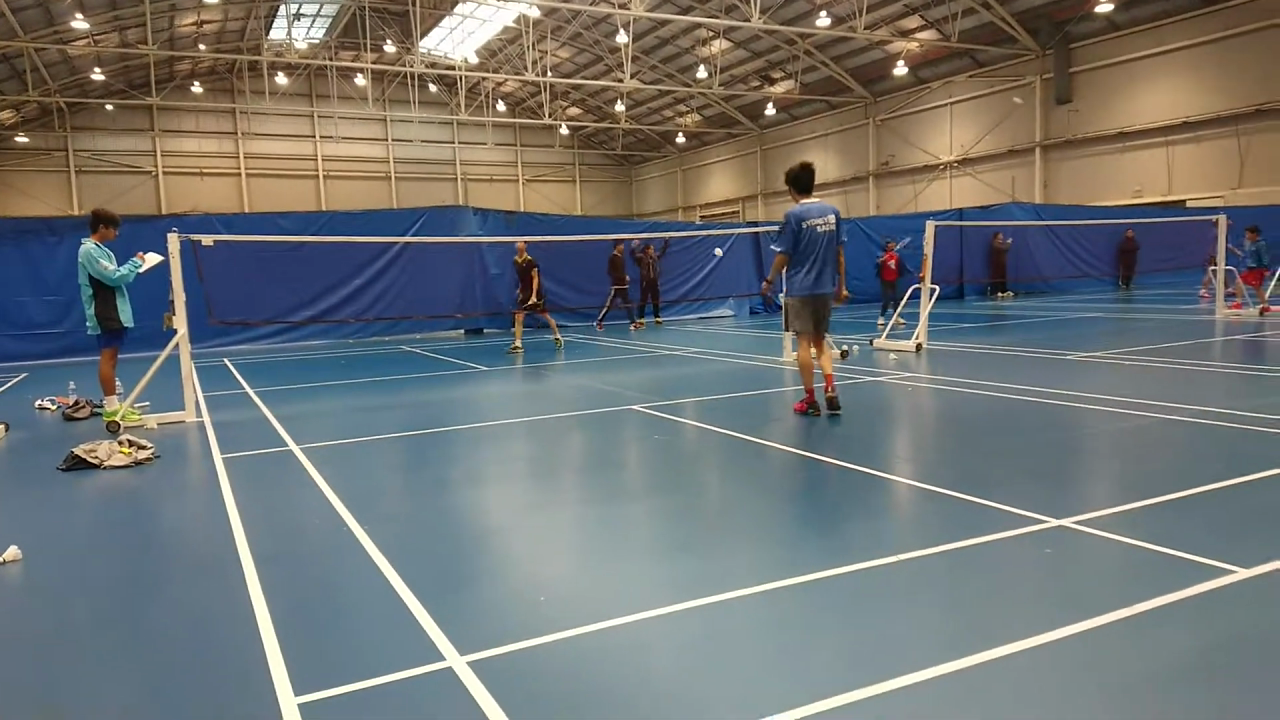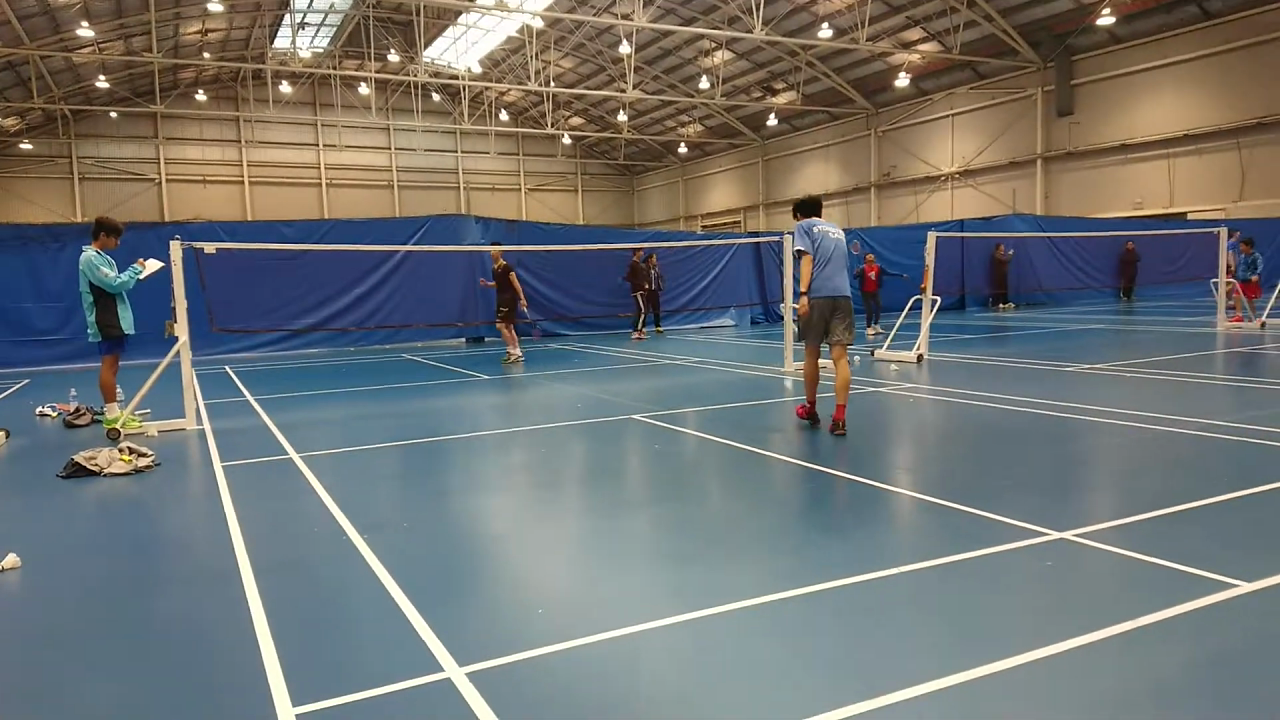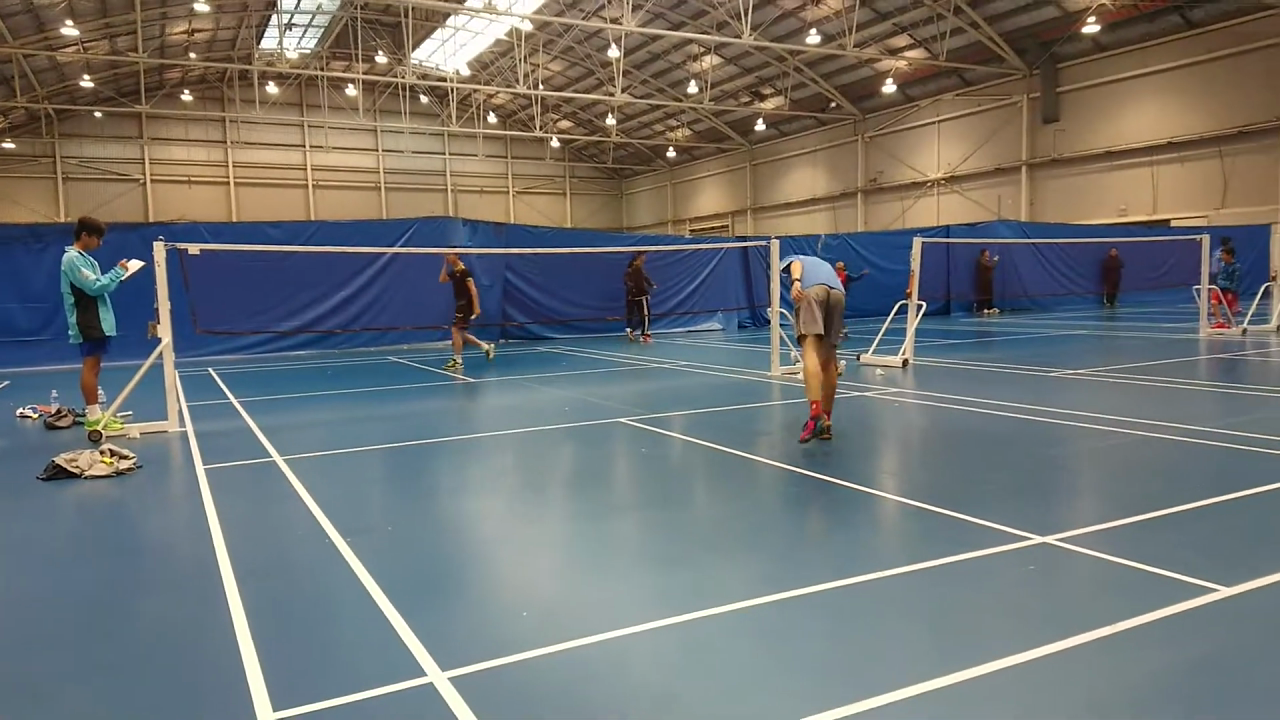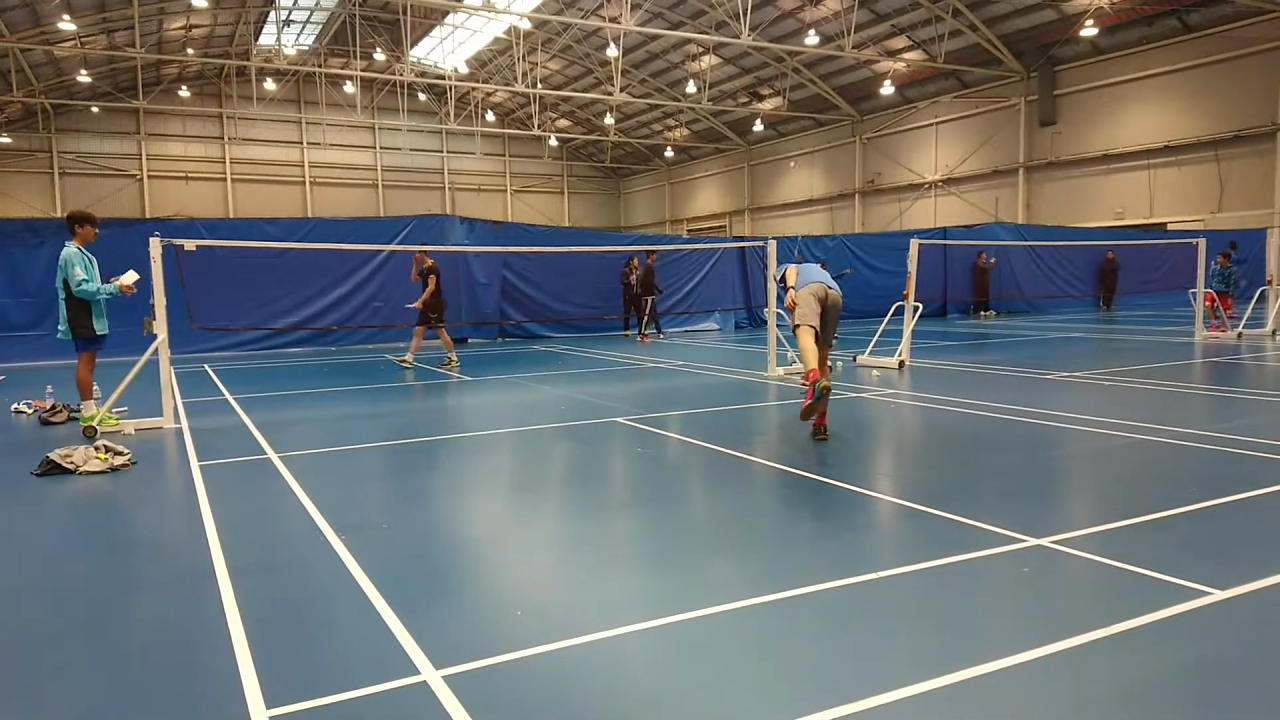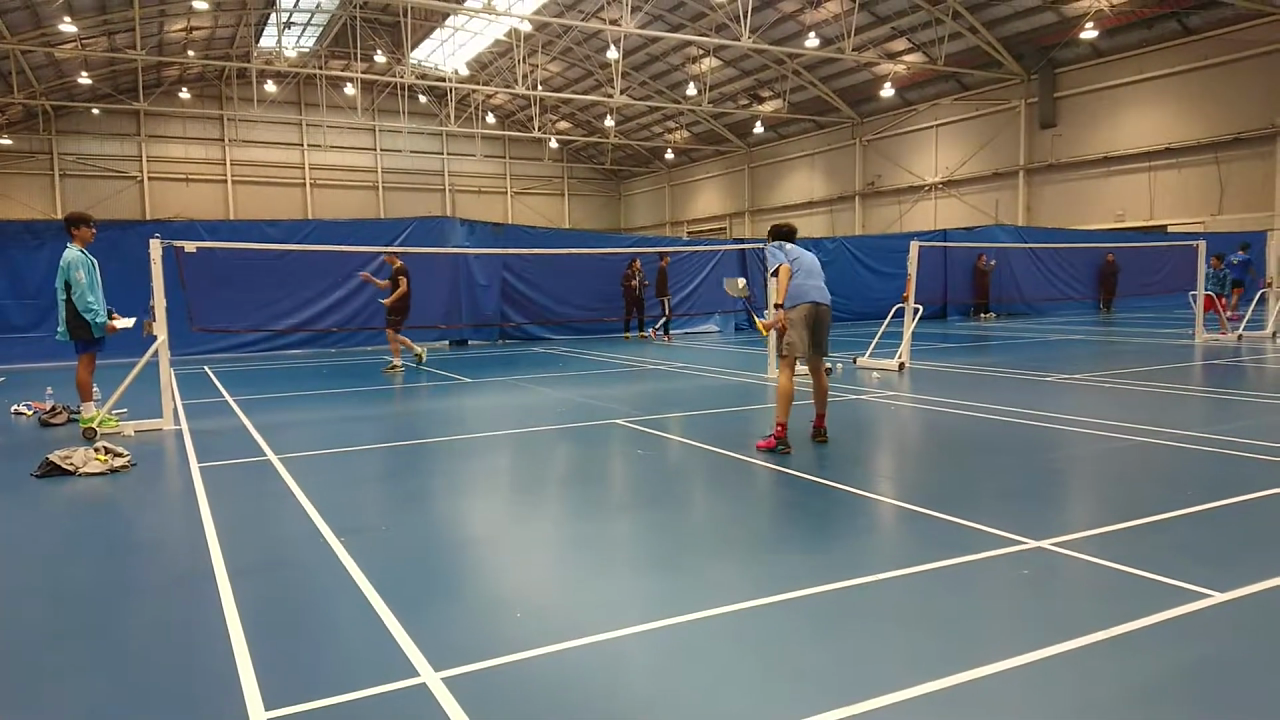
dt=0.3s
person 1, frame 1
left shoulder: (794, 215)
right shoulder: (832, 212)
left elbow: (783, 256)
right elbow: (839, 253)
left wrist: (769, 281)
right wrist: (841, 285)
left hip: (800, 289)
right hip: (825, 288)
left knee: (804, 343)
right knee: (820, 341)
left ankle: (811, 400)
right ankle: (830, 388)
person 1, frame 2
left shoulder: (804, 226)
right shoulder: (838, 231)
left elbow: (807, 259)
left wrist: (802, 294)
left hip: (818, 293)
right hip: (842, 294)
left knee: (811, 353)
right knee: (840, 357)
left ankle: (810, 409)
right ankle: (839, 418)
person 1, frame 3
left shoulder: (793, 260)
left elbow: (796, 264)
left wrist: (796, 281)
left hip: (812, 289)
right hip: (837, 293)
left knee: (811, 349)
right knee: (828, 360)
left ankle: (816, 418)
right ankle: (825, 424)
person 1, frame 4
left shoulder: (785, 269)
left elbow: (792, 270)
left wrist: (790, 289)
right wrist: (812, 367)
left hip: (809, 290)
right hip: (835, 294)
left knee: (805, 336)
right knee: (822, 362)
left ankle: (814, 383)
right ankle: (820, 424)
person 1, frame 5
left shoulder: (773, 247)
right shoulder: (808, 254)
left elbow: (785, 269)
left wrist: (778, 307)
right wrist: (775, 323)
left hip: (797, 302)
right hip: (823, 302)
left knee: (786, 367)
right knee: (817, 368)
left ankle: (781, 435)
right ankle: (820, 426)
person 2, frame 1
left shoulder: (98, 250)
right shoulder: (90, 251)
left elbow: (111, 277)
right elbow: (113, 277)
left wrist: (133, 268)
right wrist: (135, 262)
left hip: (112, 312)
right hip: (105, 314)
left knee: (111, 358)
right knee: (108, 358)
left ankle: (113, 404)
right ankle: (111, 408)
person 2, frame 2
left shoulder: (100, 257)
right shoulder: (91, 258)
right elbow: (114, 284)
left wrist: (134, 274)
right wrist: (136, 269)
left hip: (114, 320)
right hip: (106, 321)
left knee: (112, 366)
right knee: (109, 366)
left ankle: (113, 411)
right ankle: (111, 415)
person 2, frame 3
left shoulder: (82, 258)
right shoulder: (73, 259)
right elbow: (94, 287)
left wrist: (116, 276)
right wrist: (118, 271)
left hip: (96, 322)
right hip: (88, 323)
left knee: (94, 367)
right knee: (90, 367)
left ankle: (95, 413)
right ankle: (93, 417)
person 2, frame 4
left shoulder: (81, 254)
right shoulder: (72, 254)
right elbow: (80, 288)
left wrist: (111, 285)
right wrist: (112, 289)
left hip: (91, 318)
right hip: (83, 319)
left knee: (88, 363)
right knee: (86, 363)
left ankle: (90, 409)
right ankle: (88, 413)
person 2, frame 5
left shoulder: (81, 256)
right shoulder: (75, 257)
right elbow: (81, 295)
left wrist: (107, 312)
right wrist: (102, 320)
left hip: (89, 321)
right hip: (83, 321)
left knee: (88, 364)
right knee: (86, 364)
left ankle: (90, 411)
right ankle: (87, 414)
